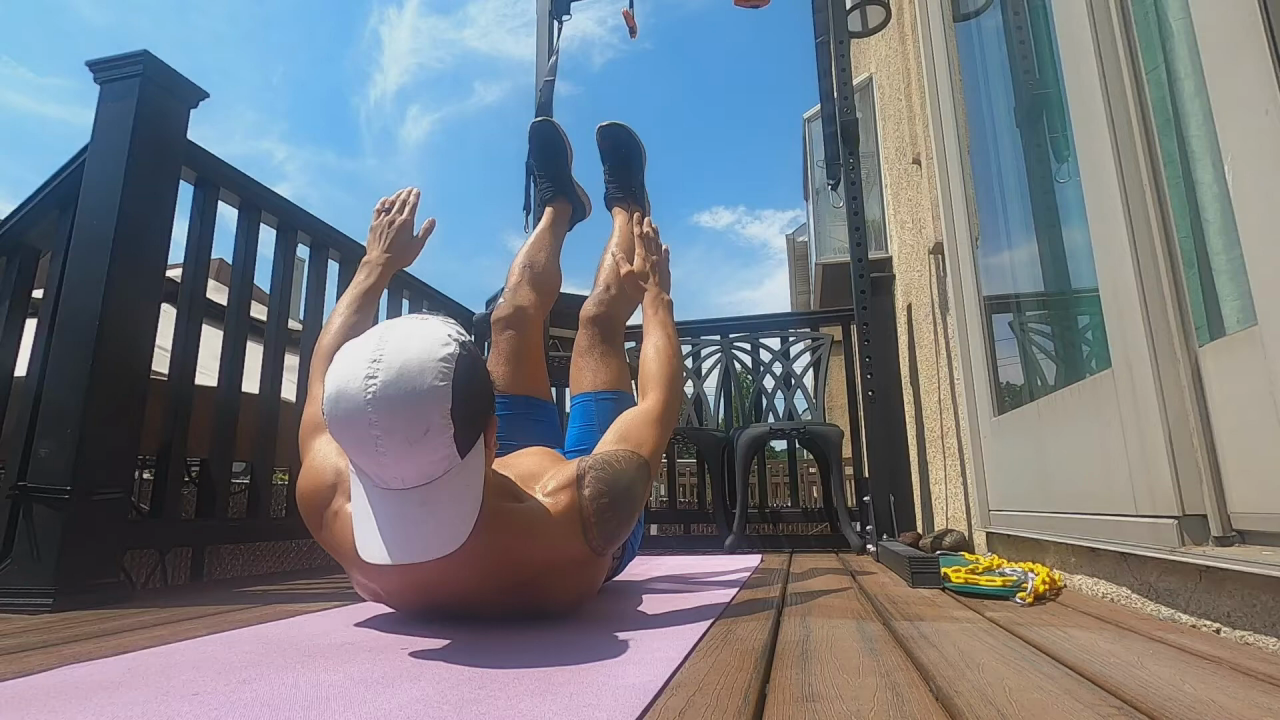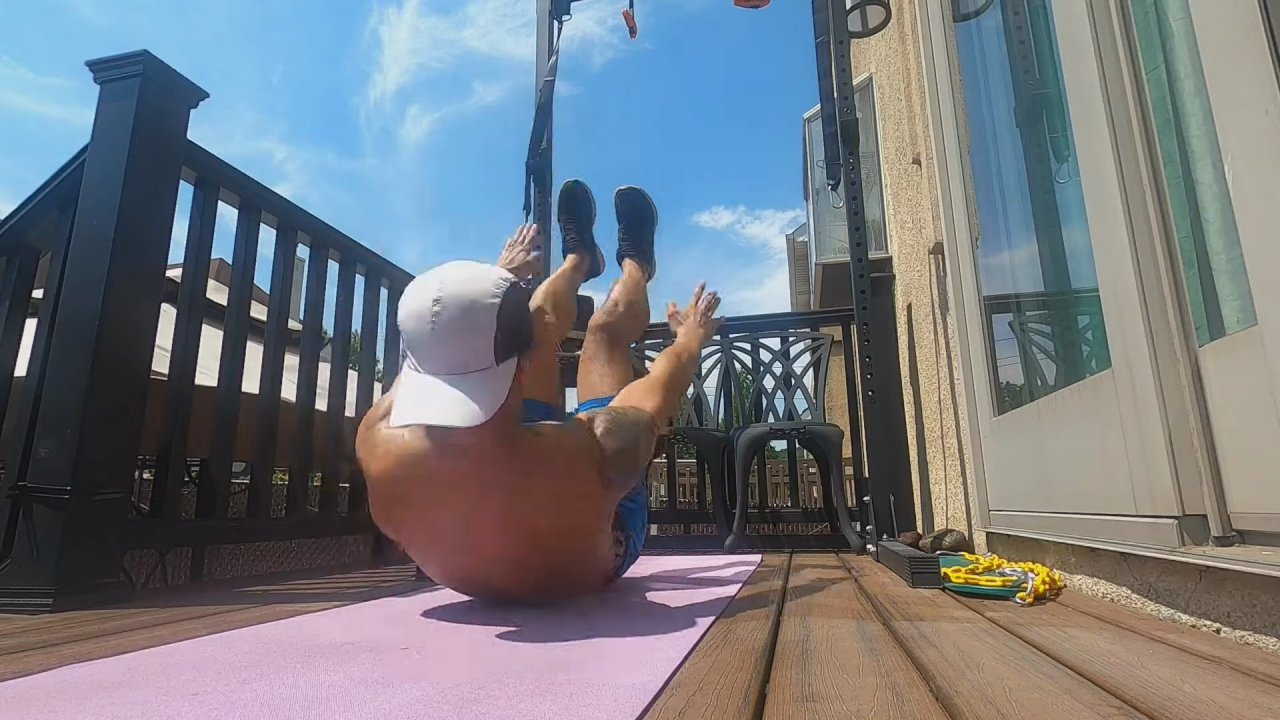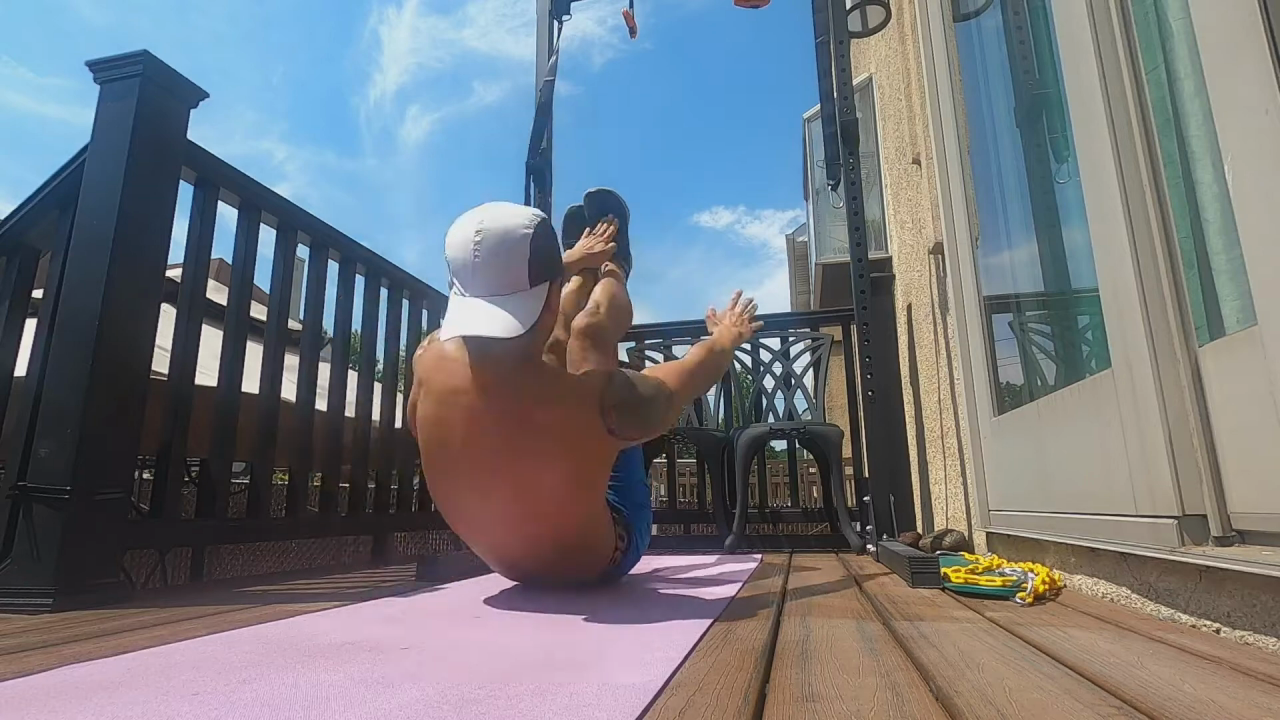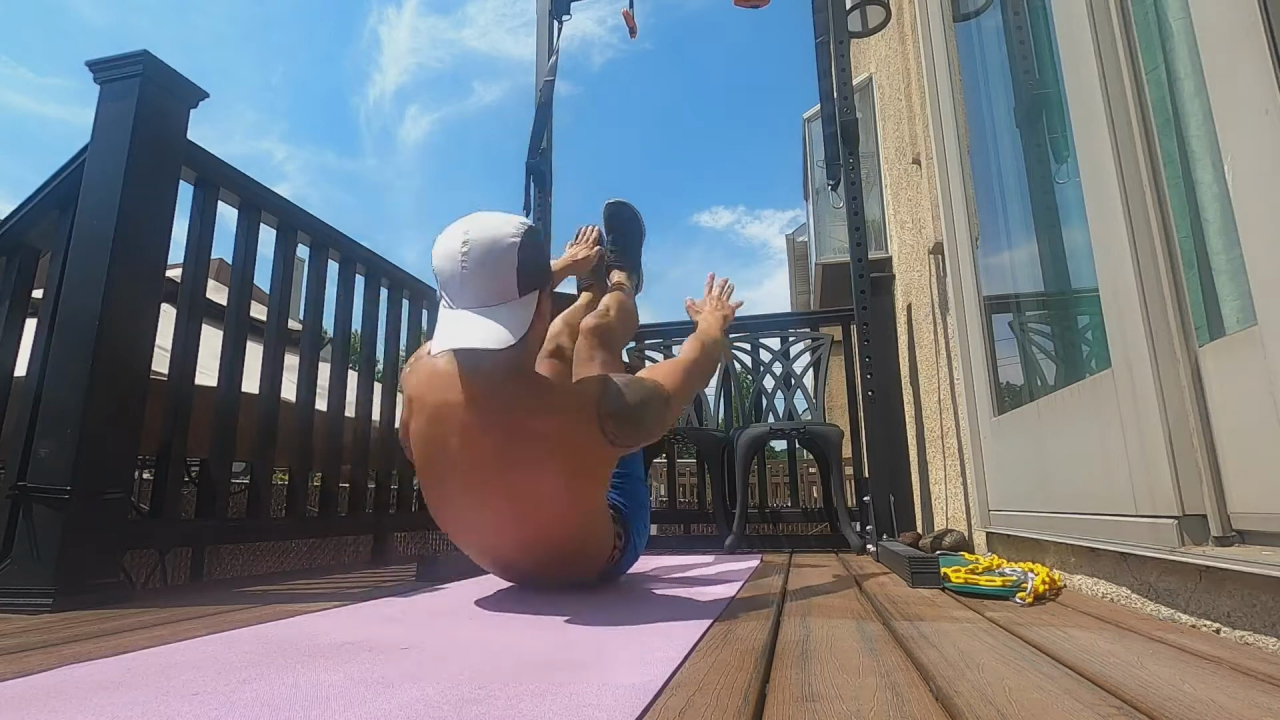
dt=0.2s
person 1, frame 1
left shoulder: (334, 510)
right shoulder: (579, 519)
left elbow: (327, 365)
right elbow: (660, 403)
left wrist: (373, 265)
right wrist: (655, 300)
left knee: (513, 314)
right knee: (598, 319)
left ankle: (558, 208)
right ankle: (625, 210)
person 1, frame 2
left shoulder: (379, 447)
right shoulder: (586, 453)
left elbow: (437, 331)
right elbow: (665, 386)
left wrist: (495, 276)
right wrist: (689, 336)
right hip: (589, 564)
left knee: (541, 322)
right knee: (608, 331)
left ankle: (579, 258)
right ankle: (635, 263)
person 1, frame 3
left shoulder: (430, 362)
right shoulder: (596, 396)
left elbow: (494, 290)
right elbow: (696, 372)
left wrist: (569, 264)
right wrist: (728, 335)
right hip: (598, 560)
left knee: (556, 341)
right knee: (590, 328)
left ankle: (587, 279)
right ankle: (612, 273)
person 1, frame 4
left shoulder: (423, 375)
right shoulder: (600, 403)
left elbow: (486, 299)
right elbow: (691, 369)
left wrist: (560, 269)
right wrist: (713, 326)
right hip: (594, 562)
left knee: (555, 348)
right knee: (596, 330)
left ankle: (595, 289)
right ankle: (617, 278)
